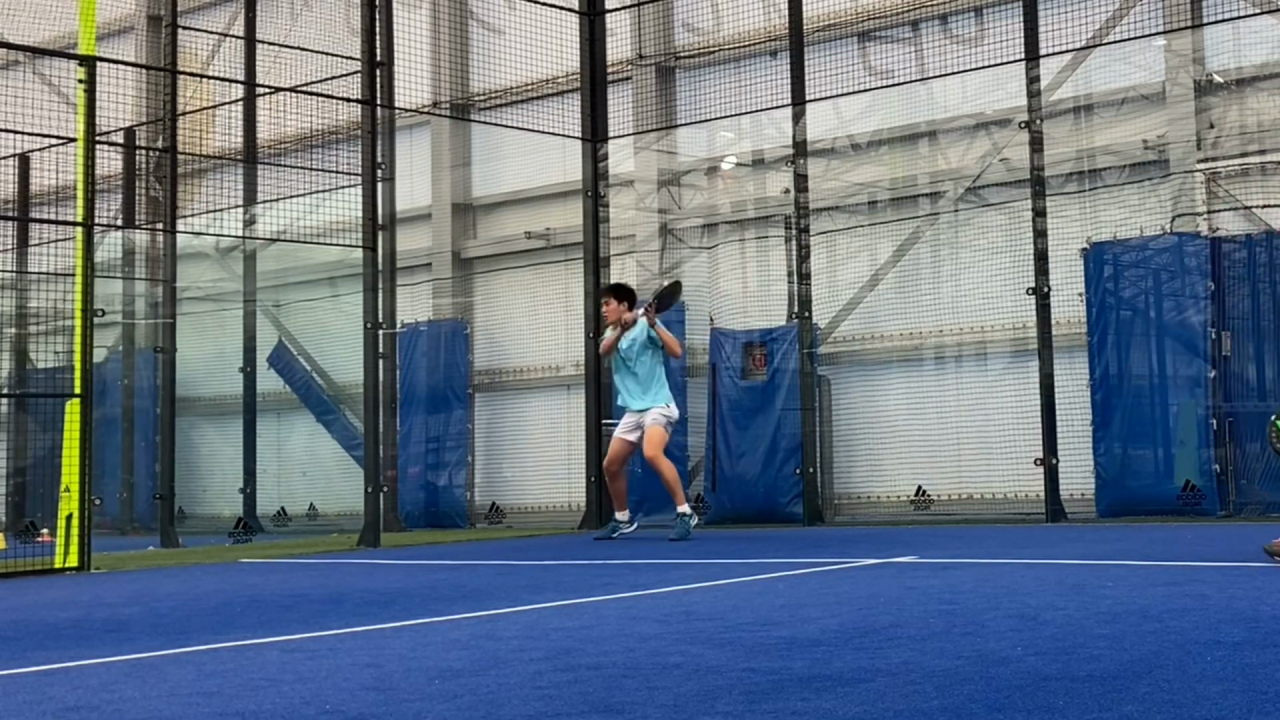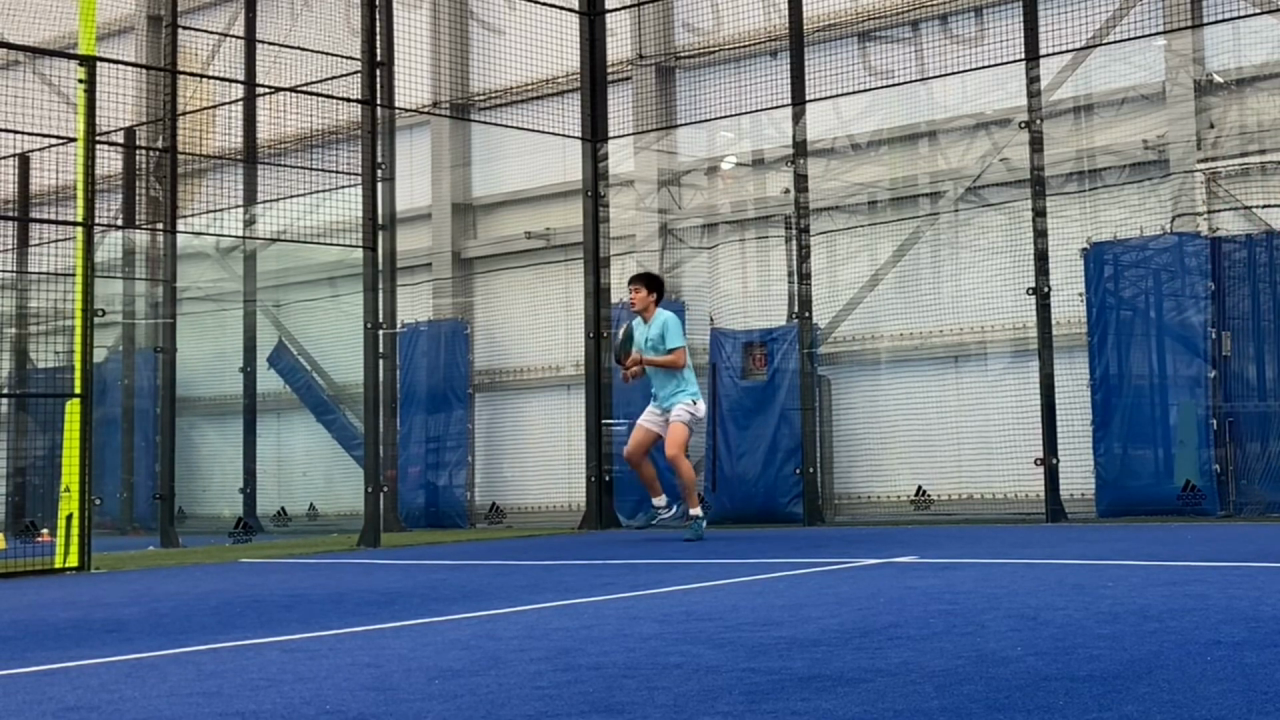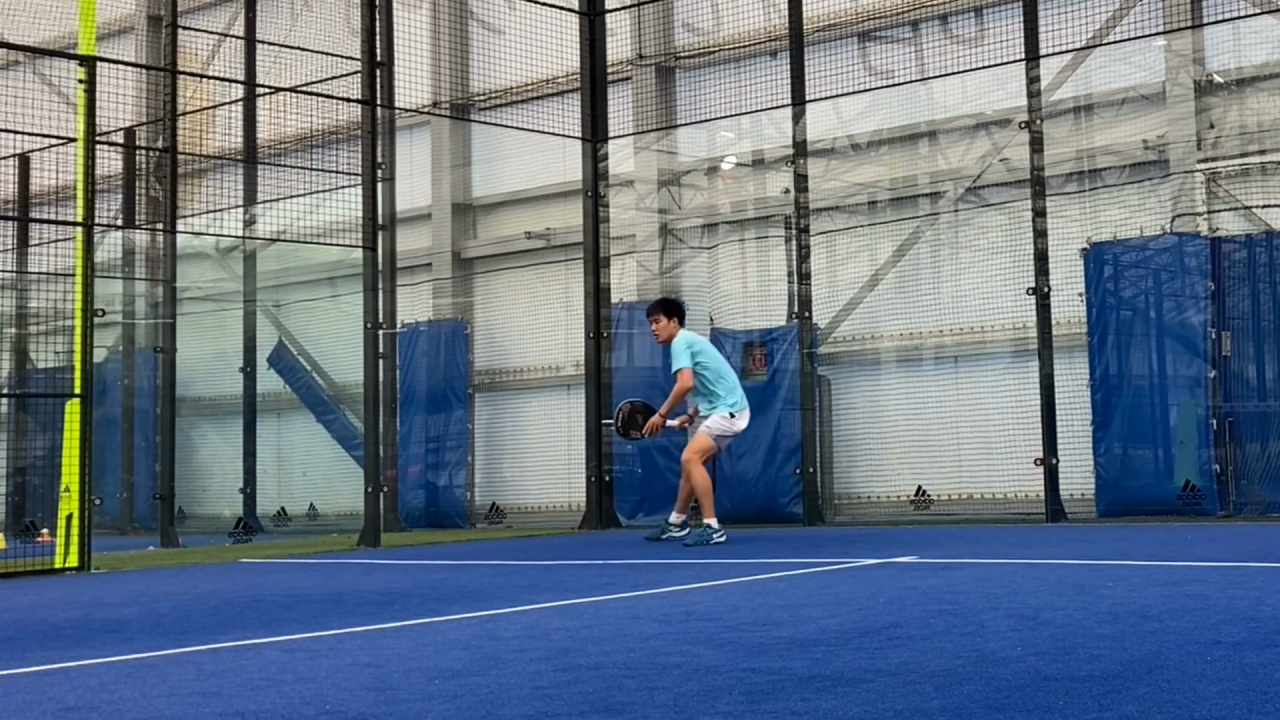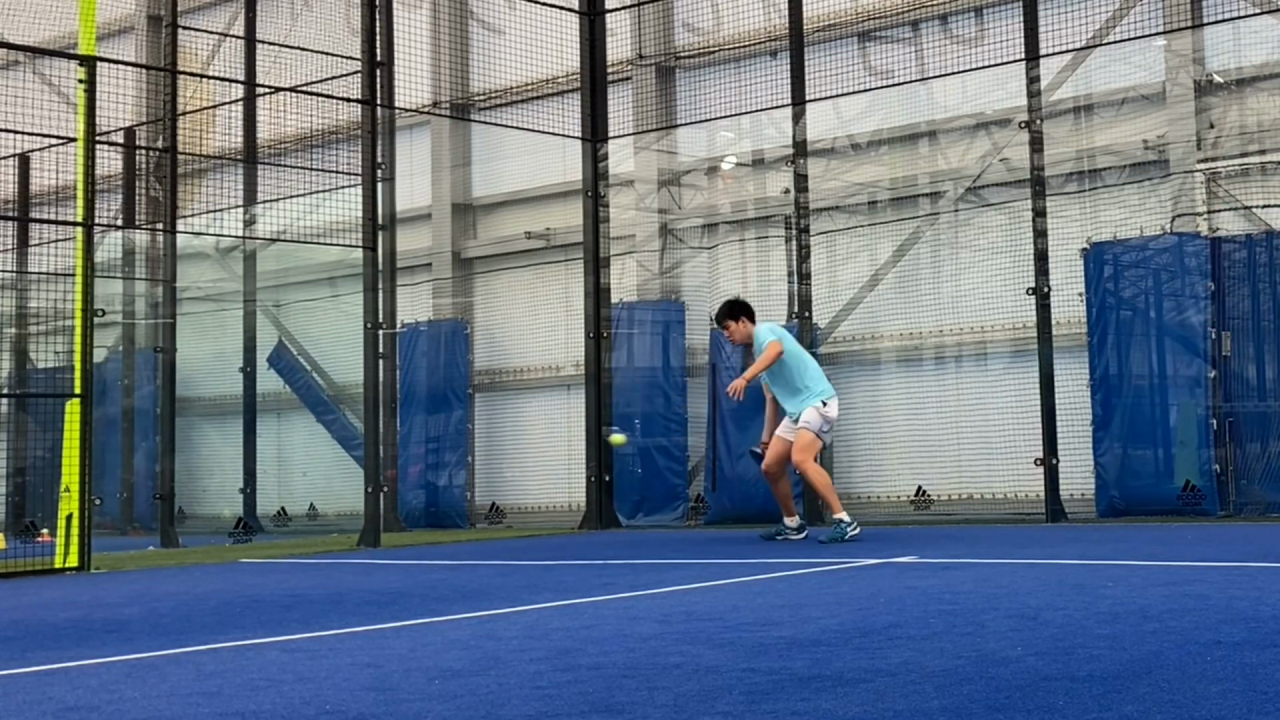
dt=0.4s
person 1, frame 1
left shoulder: (646, 326)
right shoulder: (612, 334)
left elbow: (676, 351)
right elbow: (604, 351)
left wrist: (654, 325)
right wrist: (621, 326)
left hip: (658, 405)
right hip: (633, 411)
left knee: (652, 454)
right knee: (610, 466)
left ankle: (684, 513)
right ankle: (622, 520)
person 1, frame 2
left shoulder: (667, 320)
right shoulder: (636, 326)
left elbow: (679, 361)
left wrist: (641, 359)
right wrist: (632, 372)
left hip: (685, 397)
right hip: (659, 402)
left knee: (673, 452)
right knee: (633, 452)
left ankle: (695, 514)
right ankle: (661, 503)
person 1, frame 3
left shoulder: (681, 342)
right shoulder: (687, 341)
left elbow: (686, 383)
left wrist: (661, 414)
right wrist: (690, 416)
left hip: (730, 411)
right hip: (722, 409)
left knee: (691, 460)
right knee: (691, 461)
left ankle: (711, 527)
right ankle: (677, 521)
person 1, frame 4
left shoulder: (770, 330)
right shoulder: (758, 351)
left elbow: (776, 350)
right elbow: (772, 397)
left wrist: (744, 378)
right wrist: (767, 436)
left hip: (818, 401)
right hip: (795, 410)
left knee: (802, 459)
right knee: (770, 467)
left ankle: (843, 522)
right ankle: (793, 524)
